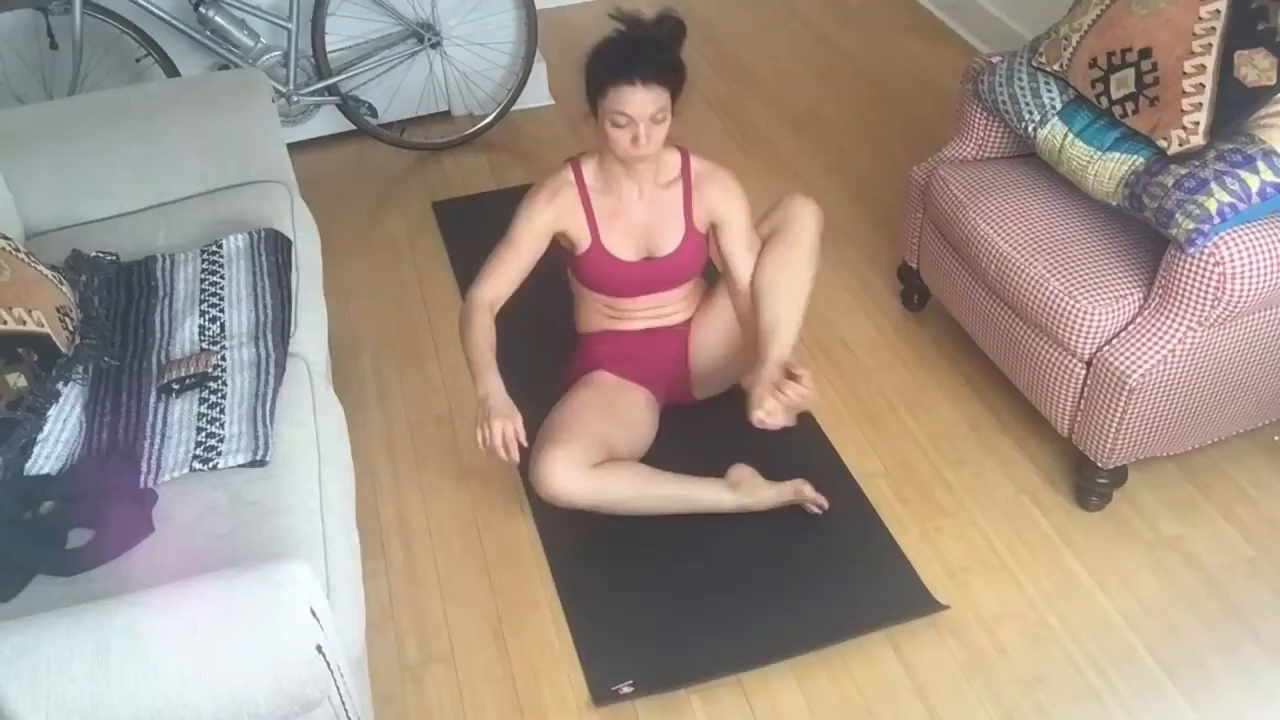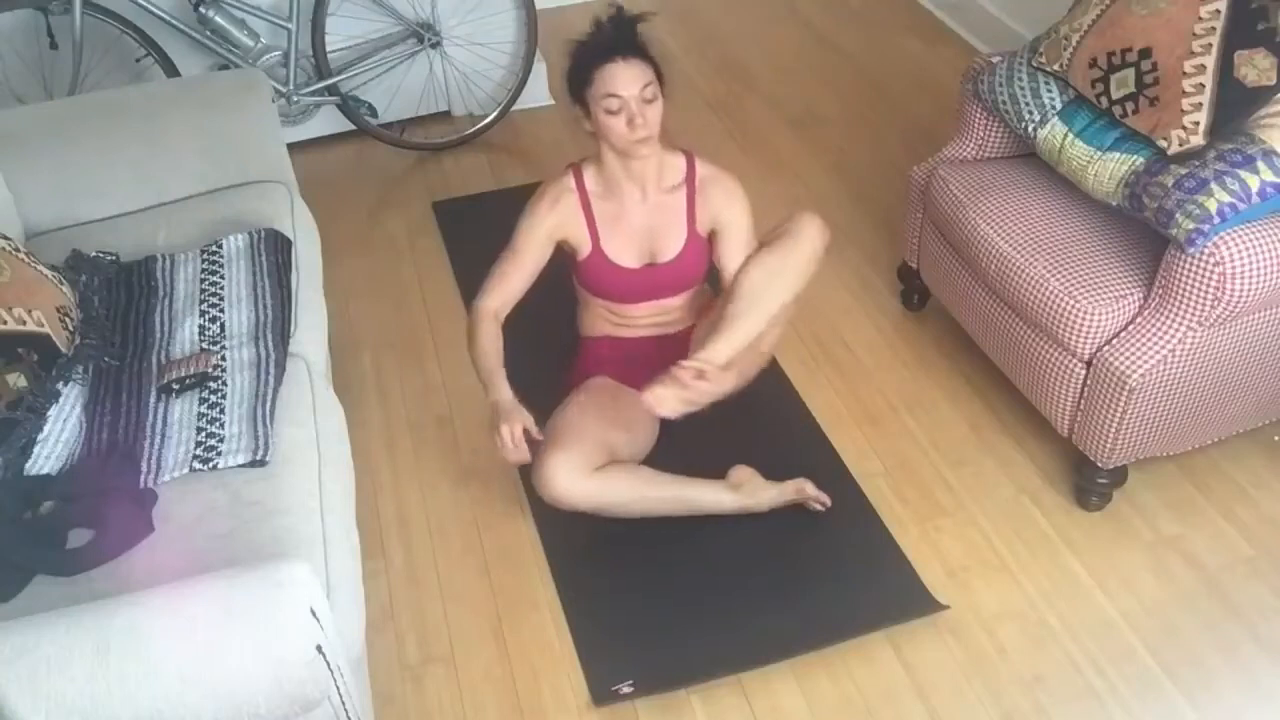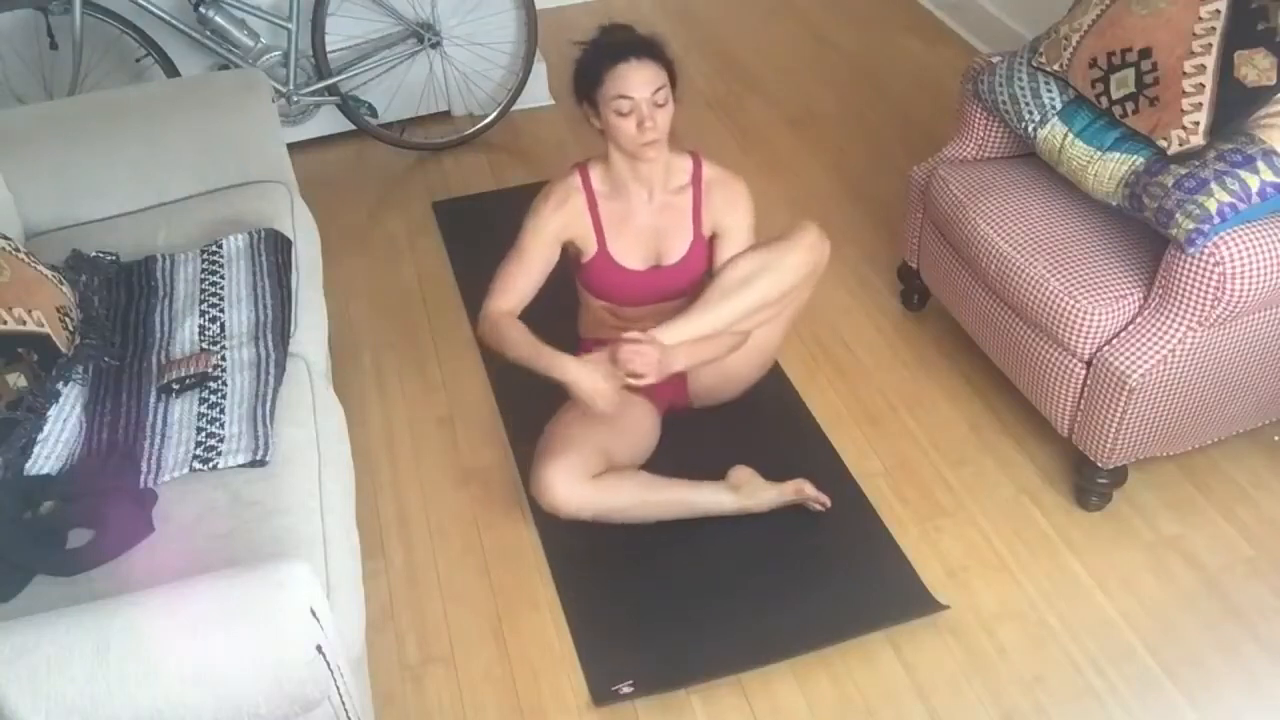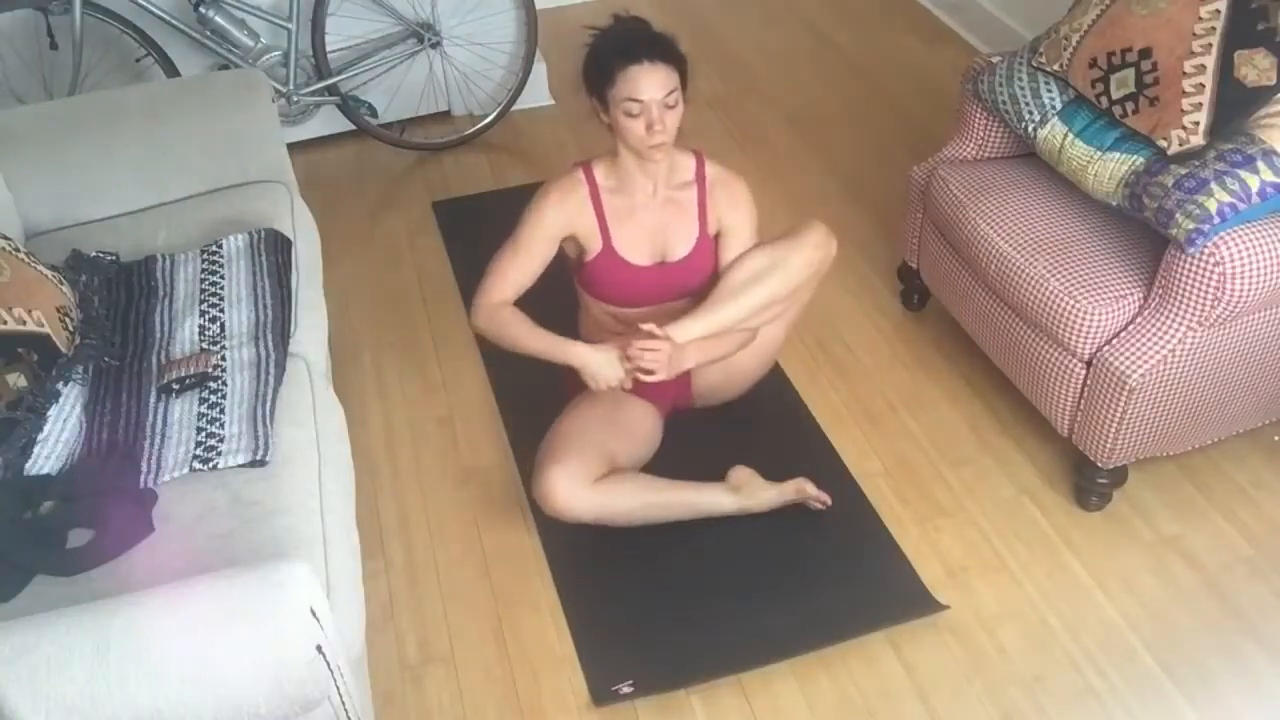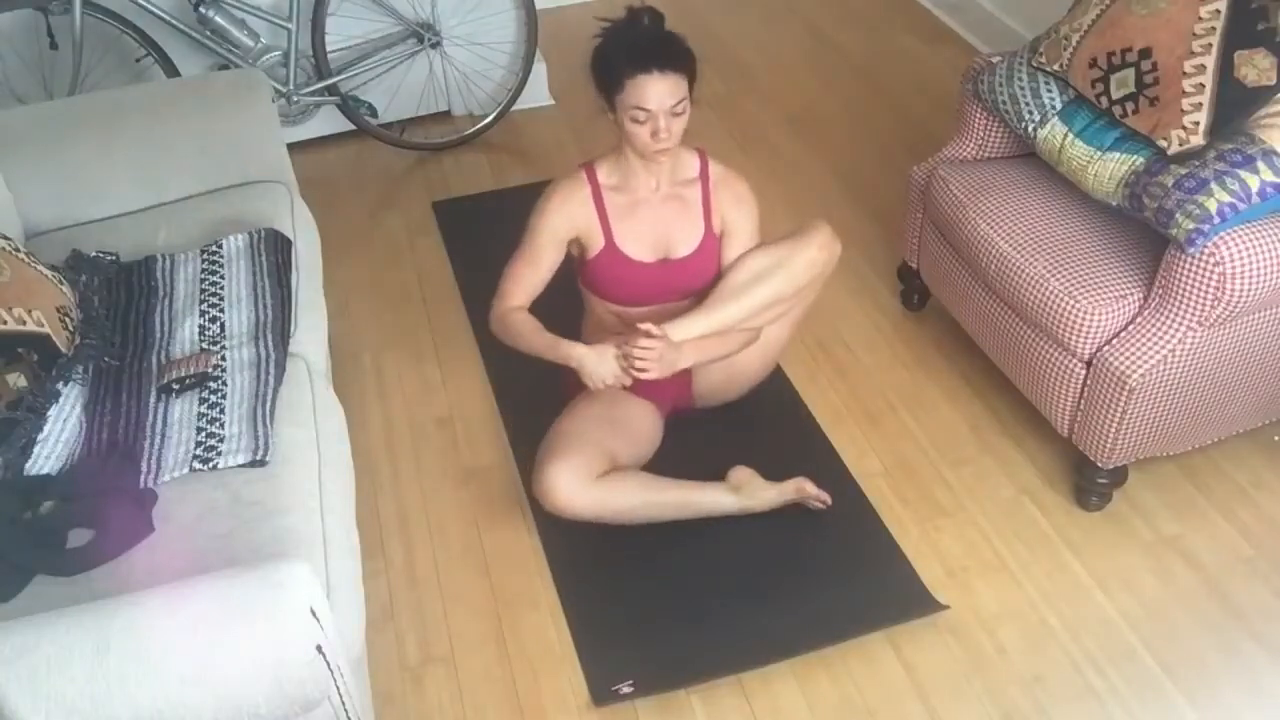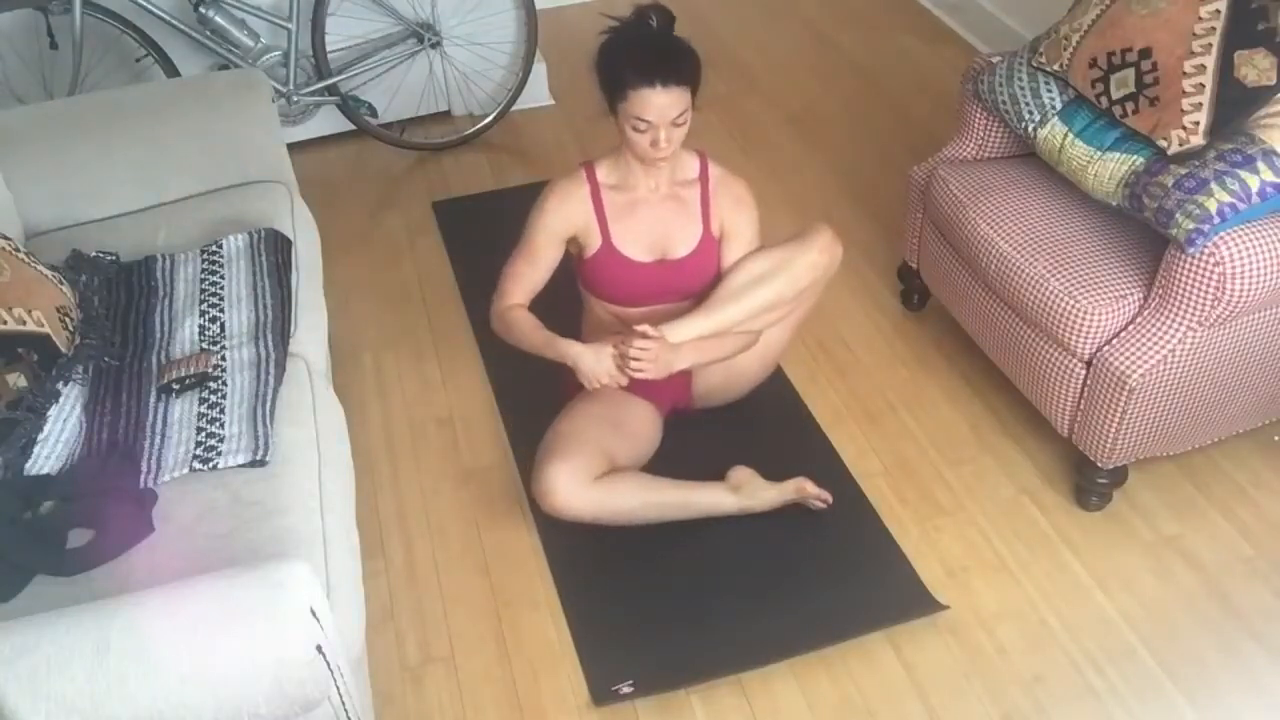
dt=0.3s
person 1, frame 1
left shoulder: (712, 186)
right shoulder: (560, 197)
left elbow: (753, 290)
right elbow: (481, 301)
left wrist: (770, 372)
right wrist: (491, 391)
left hip: (700, 351)
right hip: (615, 370)
left knee: (800, 213)
right knee: (555, 475)
left ankle: (768, 379)
right ankle: (737, 495)
person 1, frame 2
left shoulder: (715, 190)
right shoulder: (562, 203)
left elbow: (747, 299)
right elbow: (487, 309)
left wrist: (713, 369)
right wrist: (501, 398)
left hip: (700, 351)
right hip: (615, 371)
left knee: (807, 231)
right knee: (557, 478)
left ankle: (702, 376)
right ankle: (738, 494)
person 1, frame 3
left shoulder: (722, 191)
right shoulder: (567, 203)
left elbow: (735, 326)
right elbow: (495, 316)
left wrist: (668, 355)
right wrist: (570, 370)
left hip: (703, 365)
right hip: (618, 384)
left knee: (808, 245)
right knee: (556, 486)
left ankle: (625, 350)
right ankle: (736, 497)
person 1, frame 4
left shoulder: (724, 191)
right shoulder: (569, 200)
left elbow: (743, 323)
right elbow: (488, 309)
left wrist: (680, 352)
right wrist: (581, 354)
left hip: (706, 366)
right hip: (619, 382)
left knee: (815, 243)
right knee: (558, 491)
left ankle: (670, 340)
right ankle: (737, 495)
person 1, frame 5
left shoulder: (727, 191)
right shoulder: (572, 201)
left elbow: (746, 323)
right elbow: (505, 313)
left wrist: (677, 349)
right wrist: (577, 355)
left hip: (705, 366)
right hip: (620, 382)
left knee: (819, 243)
right knee: (559, 487)
left ankle: (670, 339)
right ankle: (738, 497)
person 1, frame 6
left shoulder: (727, 194)
right shoulder: (571, 199)
left elbow: (746, 323)
right elbow: (506, 309)
left wrist: (673, 350)
right wrist: (574, 352)
left hip: (706, 367)
right hip: (621, 385)
left knee: (821, 247)
right knee: (559, 488)
left ankle: (665, 339)
right ankle: (737, 495)
